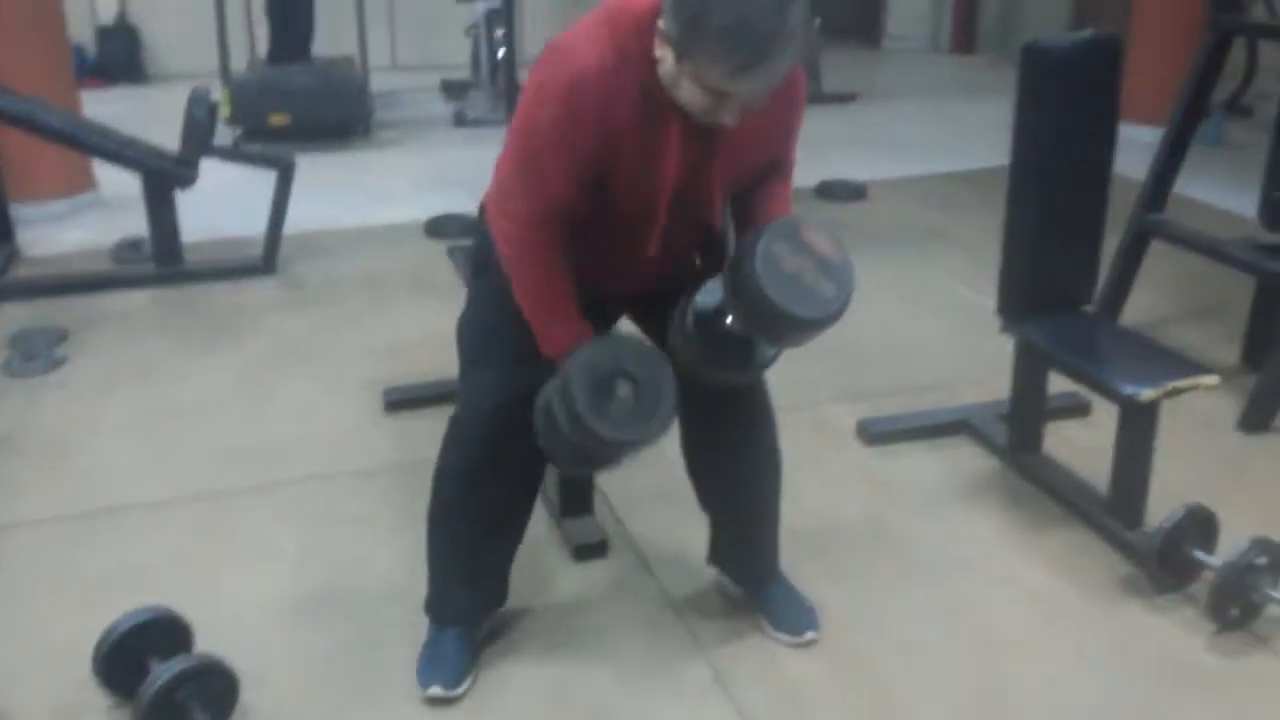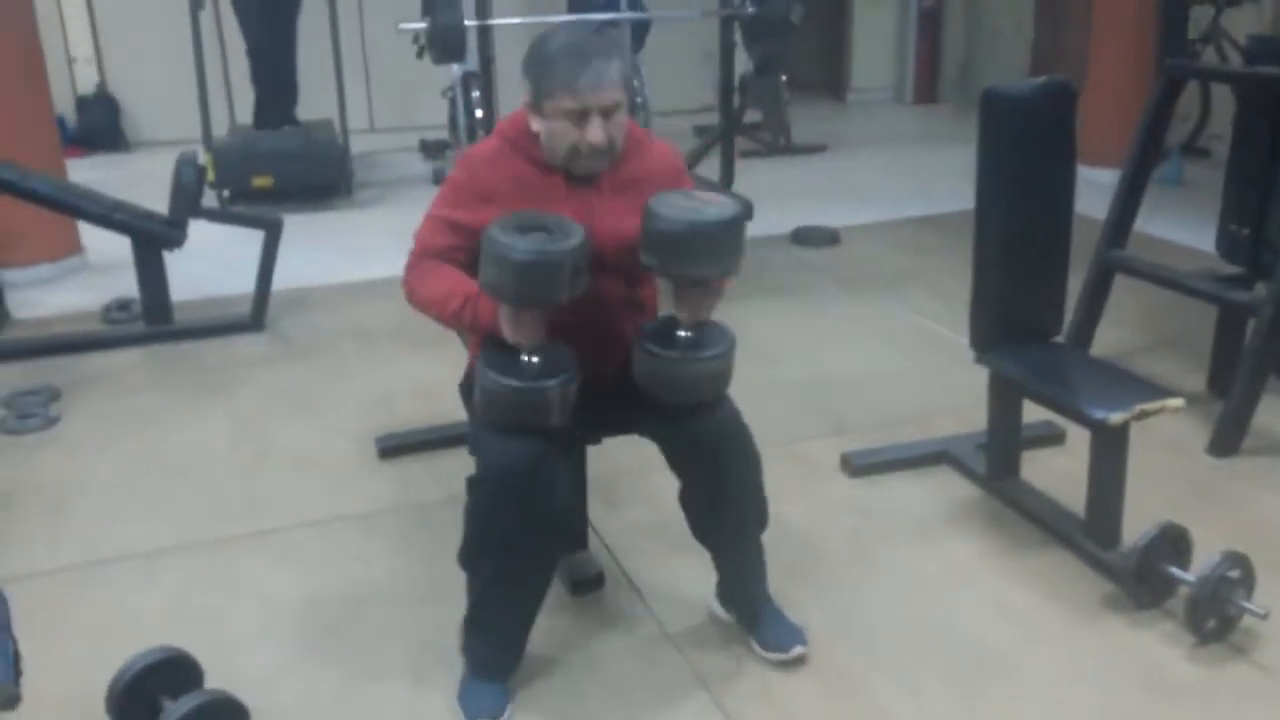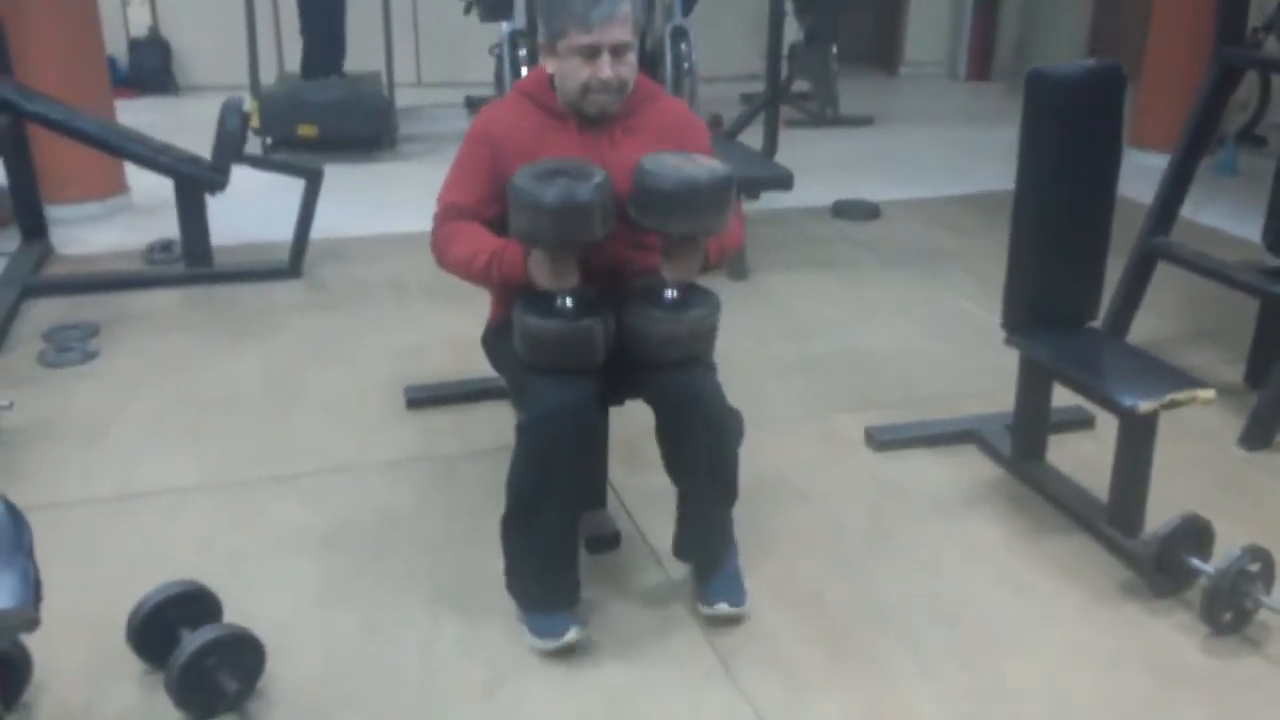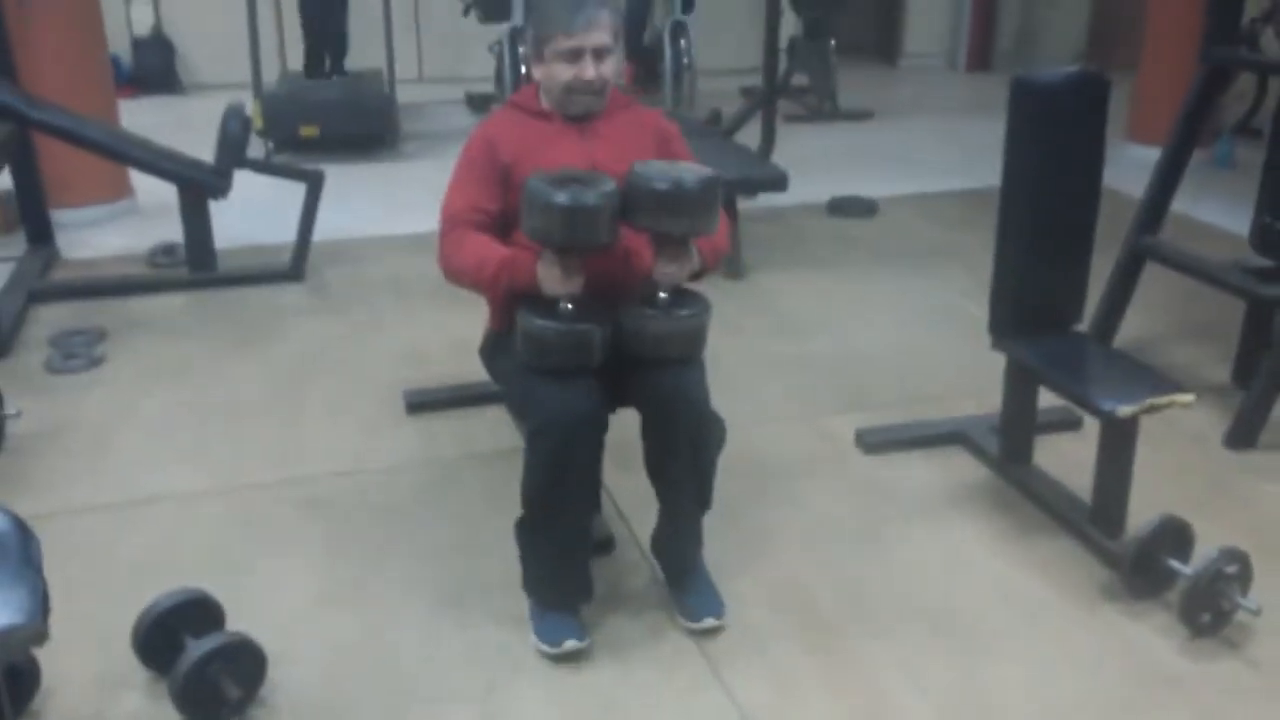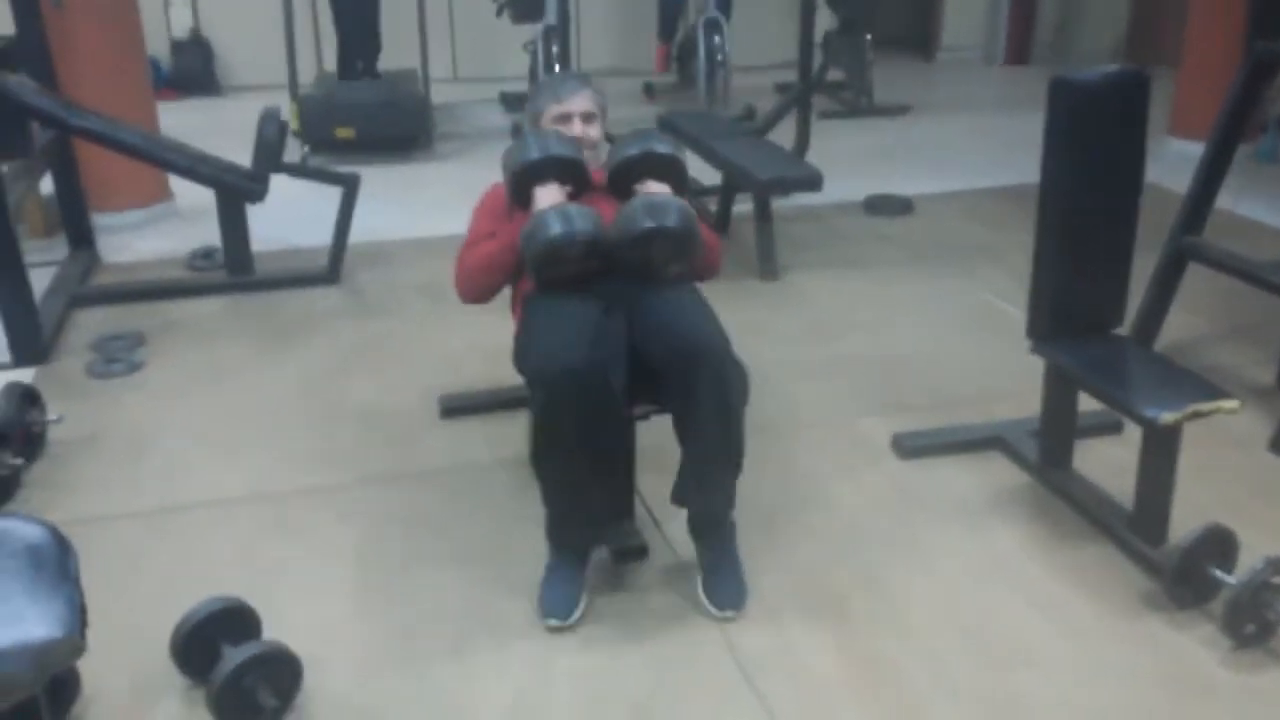
dt=1s
person 1, frame 1
left shoulder: (776, 76)
right shoulder: (584, 70)
left elbow: (769, 174)
right elbow: (525, 222)
right wrist: (573, 352)
left hip: (677, 254)
right hip: (545, 245)
left knee: (733, 393)
right knee: (496, 417)
left ankle: (754, 567)
right ankle: (457, 615)
person 1, frame 2
left shoulder: (657, 162)
right shoulder: (486, 169)
right elbow: (424, 268)
left wrist: (699, 286)
right wrist: (491, 314)
left hip: (633, 356)
left knee: (722, 440)
right knee: (514, 471)
left ankle: (746, 596)
right ankle: (489, 656)
person 1, frame 3
left shoulder: (674, 121)
right shoulder: (502, 126)
left elbow: (725, 218)
right elbow: (452, 233)
left wrist: (699, 252)
right wrist: (523, 265)
left knee: (699, 400)
right knee: (560, 410)
left ankle: (712, 552)
right ankle: (539, 589)
person 1, frame 4
left shoulder: (651, 128)
right shoulder: (499, 135)
left elbow: (712, 221)
right elbow: (457, 244)
left wrist: (692, 255)
right wrist: (530, 271)
left knee: (685, 400)
right knee: (565, 414)
left ankle: (682, 556)
right ankle: (553, 590)
person 1, frame 5
left shoulder: (636, 182)
right shoulder: (510, 194)
left elbow: (710, 261)
right elbow: (471, 282)
right wrist: (535, 225)
left hip: (648, 287)
right hip: (563, 293)
left knee: (710, 360)
right knee: (567, 373)
left ankle: (713, 525)
right ankle: (570, 546)
